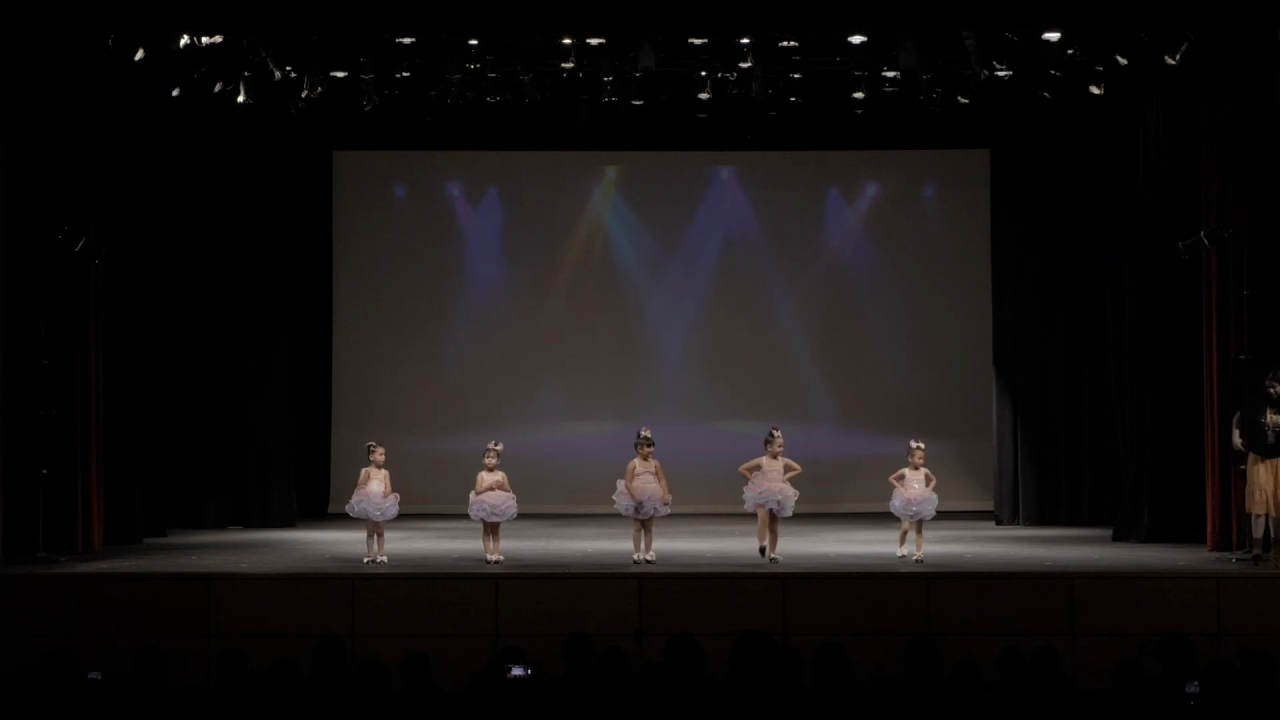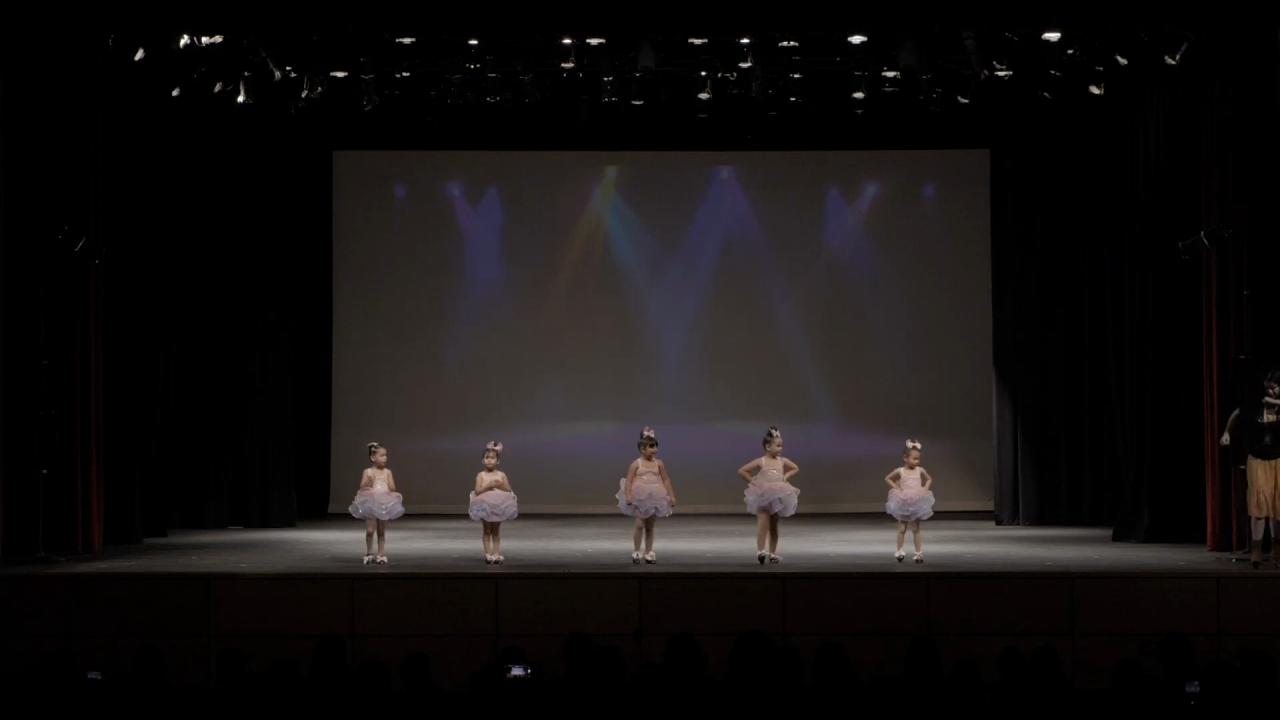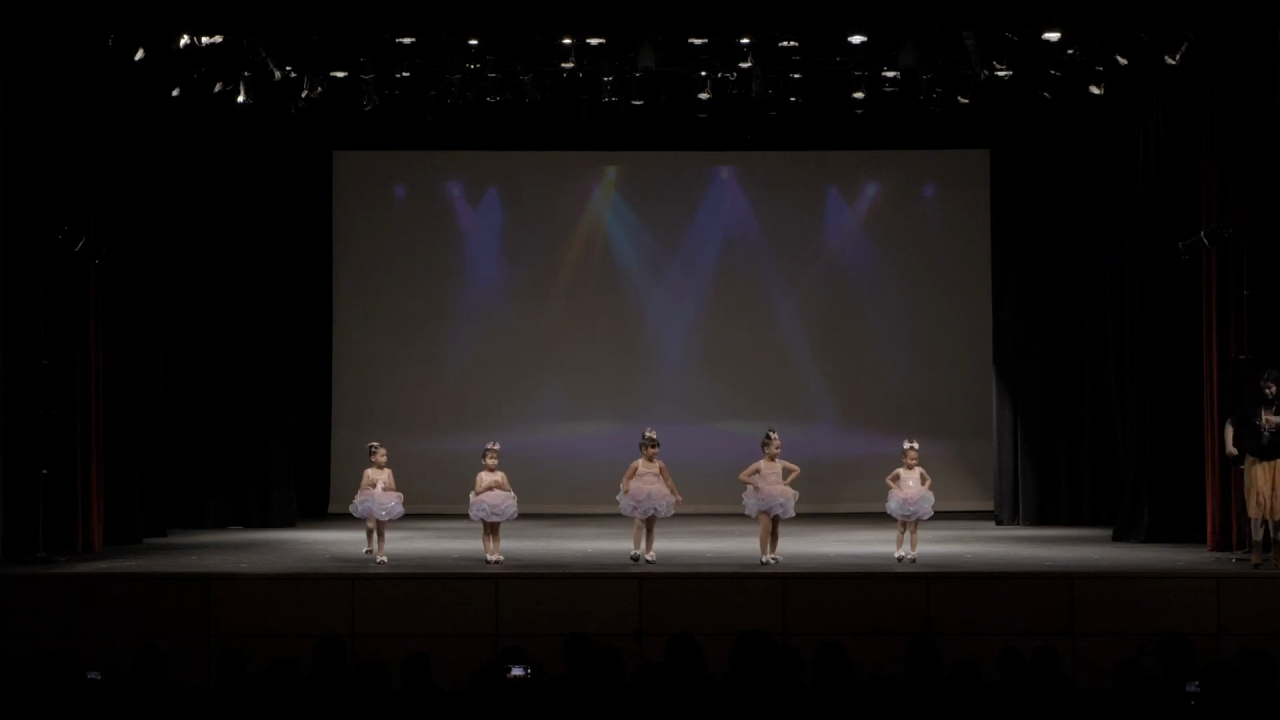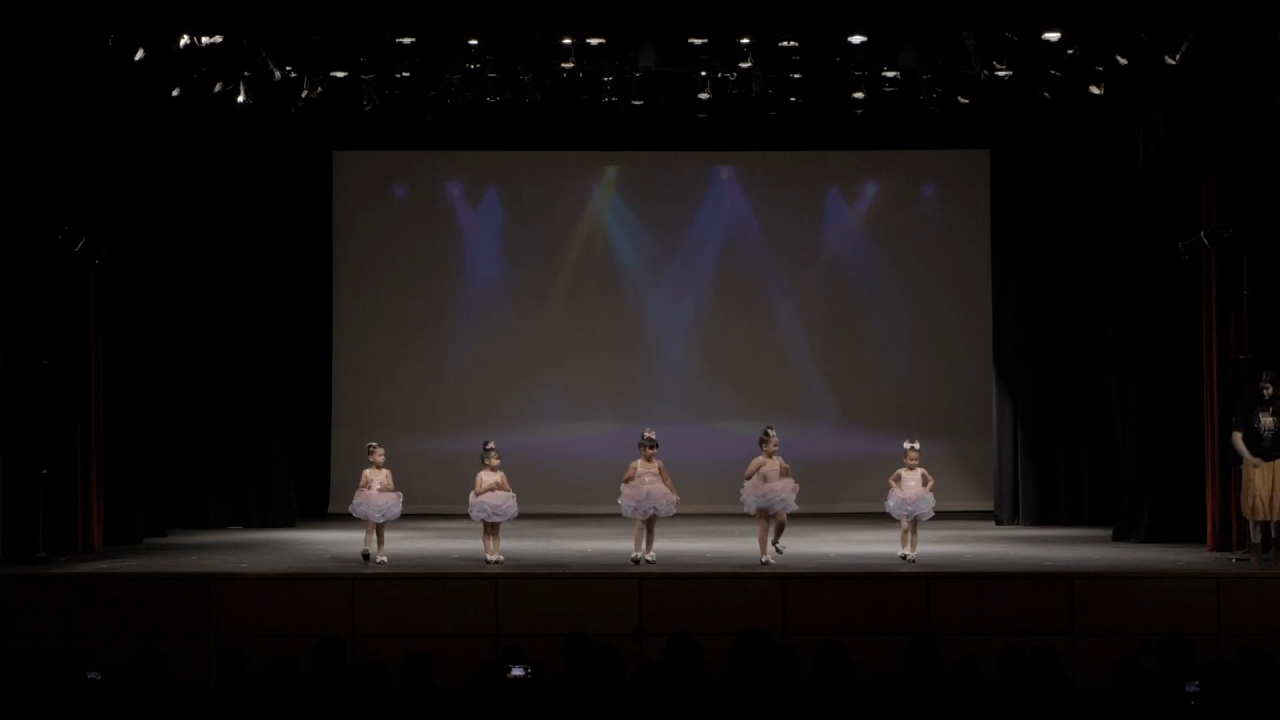
dt=0.2s
person 1, frame 1
right shoulder: (1256, 403)
right elbow: (1238, 418)
right wrist: (1235, 437)
right hip: (1258, 459)
right knee: (1259, 500)
right ankle: (1257, 547)
person 1, frame 2
right shoulder: (1255, 404)
right elbow: (1237, 414)
right wrist: (1226, 433)
right hip: (1257, 460)
right knee: (1259, 502)
right ankle: (1256, 551)
person 1, frame 3
right shoulder: (1251, 405)
right elbow: (1231, 424)
right wrist: (1229, 445)
right hip: (1256, 461)
right knee: (1258, 503)
right ankle: (1256, 551)
person 1, frame 4
right shoulder: (1247, 408)
right elbow: (1236, 436)
right wrist: (1248, 457)
right hip: (1255, 464)
right knee: (1256, 507)
right ankle: (1256, 553)
